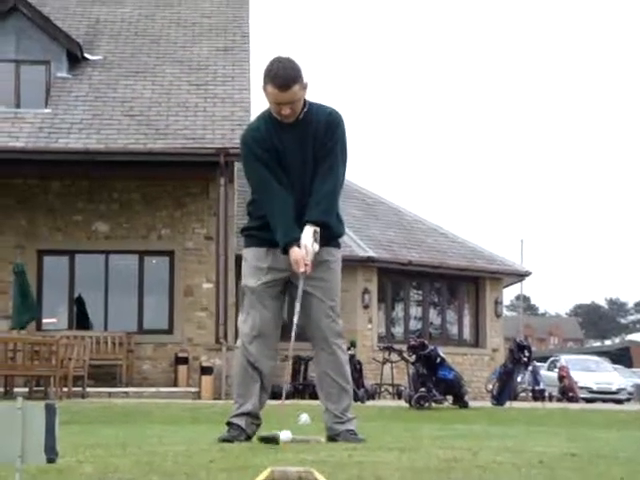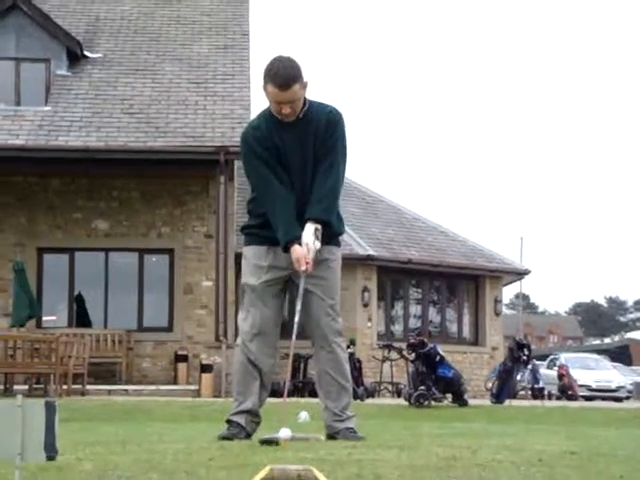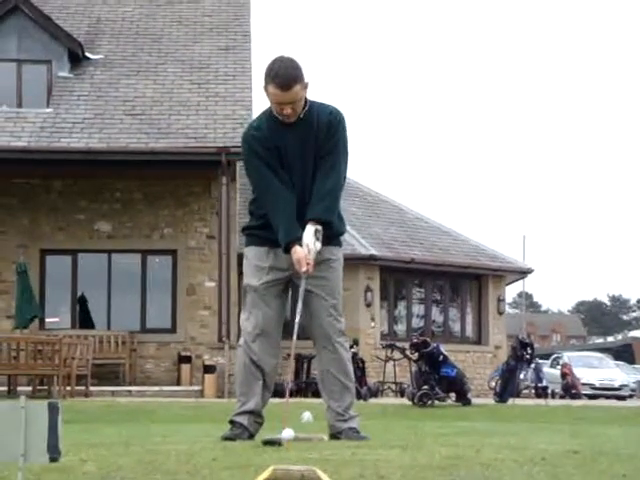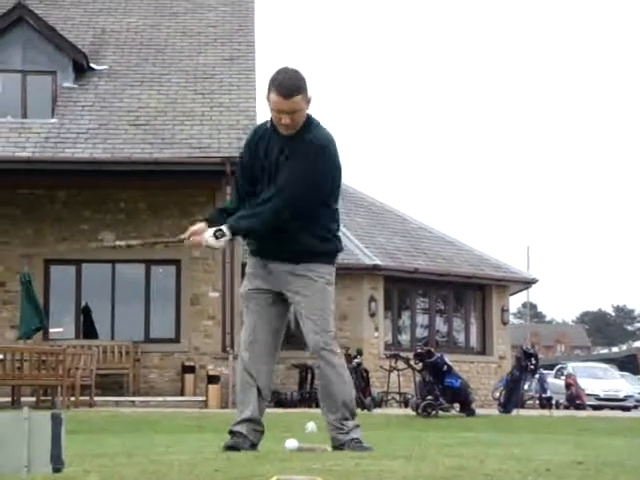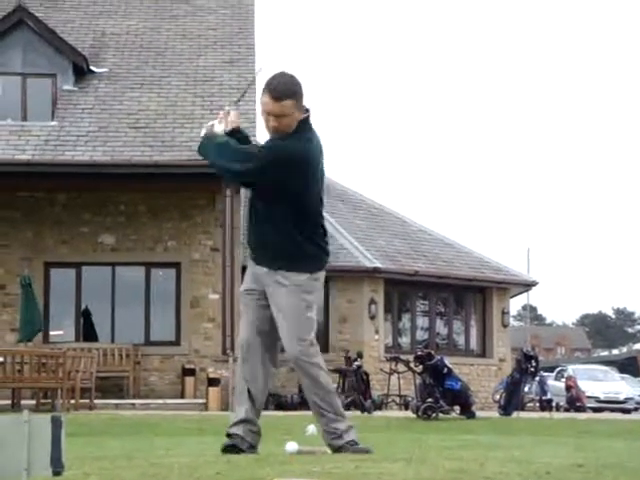
dt=0.3s
person 1, frame 1
left shoulder: (329, 122)
right shoulder: (255, 136)
left elbow: (329, 182)
right elbow: (271, 194)
left wrist: (312, 230)
right wrist: (291, 243)
left hip: (320, 243)
right hip: (266, 244)
left knee: (328, 335)
right knee: (254, 334)
left ankle: (341, 422)
right ankle: (244, 419)
person 1, frame 2
left shoulder: (329, 121)
right shoulder: (255, 134)
left elbow: (329, 180)
right elbow: (272, 193)
left wrist: (313, 229)
right wrist: (292, 241)
left hip: (320, 241)
right hip: (266, 242)
left knee: (328, 333)
right knee: (254, 333)
left ankle: (340, 421)
right ankle: (243, 417)
person 1, frame 3
left shoulder: (330, 121)
right shoulder: (256, 135)
left elbow: (330, 182)
right elbow: (272, 193)
left wrist: (312, 230)
right wrist: (291, 242)
left hip: (321, 243)
right hip: (269, 244)
left knee: (330, 334)
right knee: (257, 333)
left ankle: (343, 421)
right ankle: (246, 418)
person 1, frame 4
left shoulder: (319, 147)
right shoulder: (259, 137)
left elbow: (277, 204)
right elbow: (243, 194)
left wrist: (224, 232)
right wrist: (214, 221)
left hip: (310, 261)
right hip: (263, 259)
left knee: (323, 344)
right knee: (254, 345)
left ankle: (345, 431)
right ankle: (246, 428)
person 1, frame 5
left shoulder: (292, 152)
right shoulder: (291, 138)
left elbow: (229, 162)
right elbow: (248, 160)
left wrist: (213, 135)
right wrist: (233, 132)
left hip: (295, 270)
right hip: (263, 264)
left knee: (301, 351)
right knee: (251, 346)
left ankle: (340, 434)
right ankle: (243, 432)
